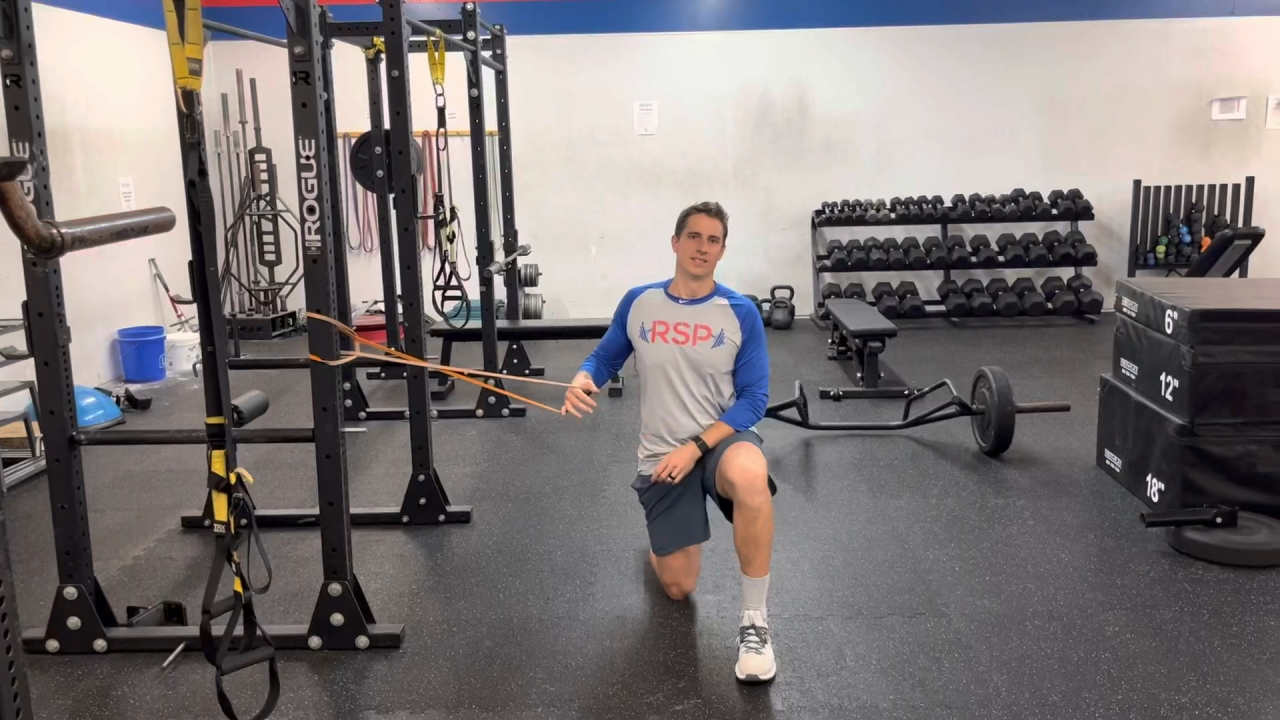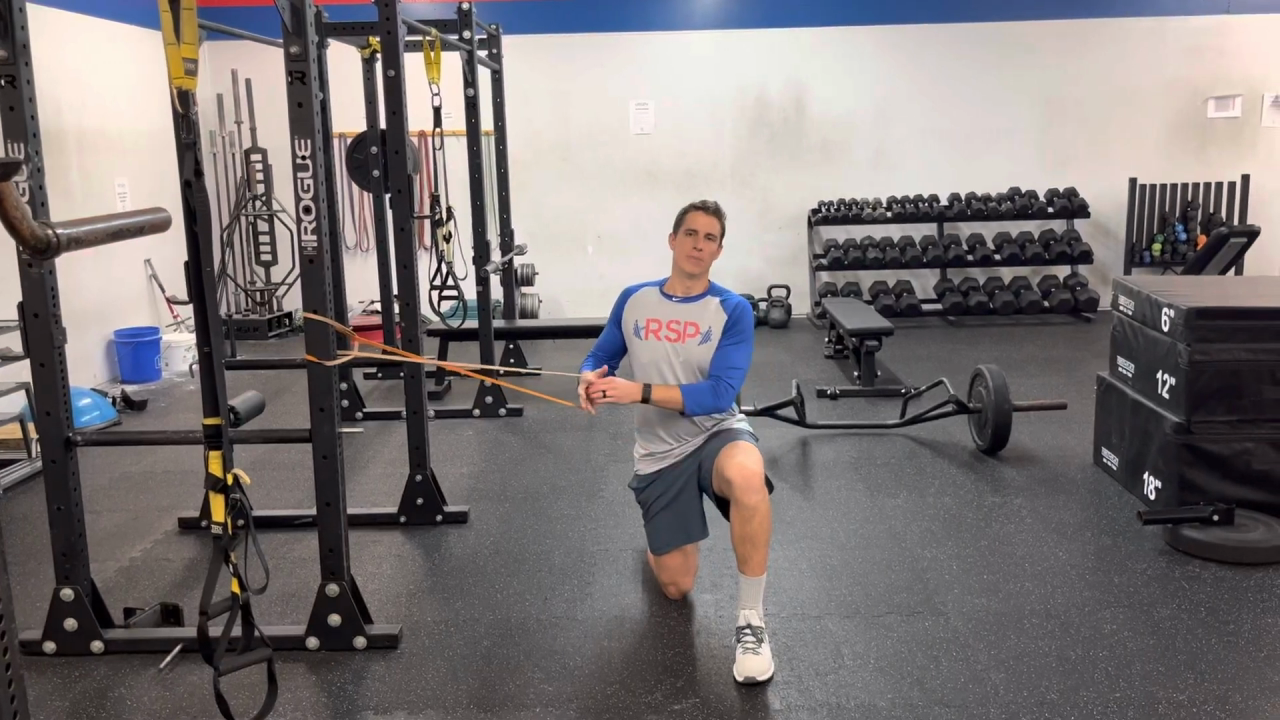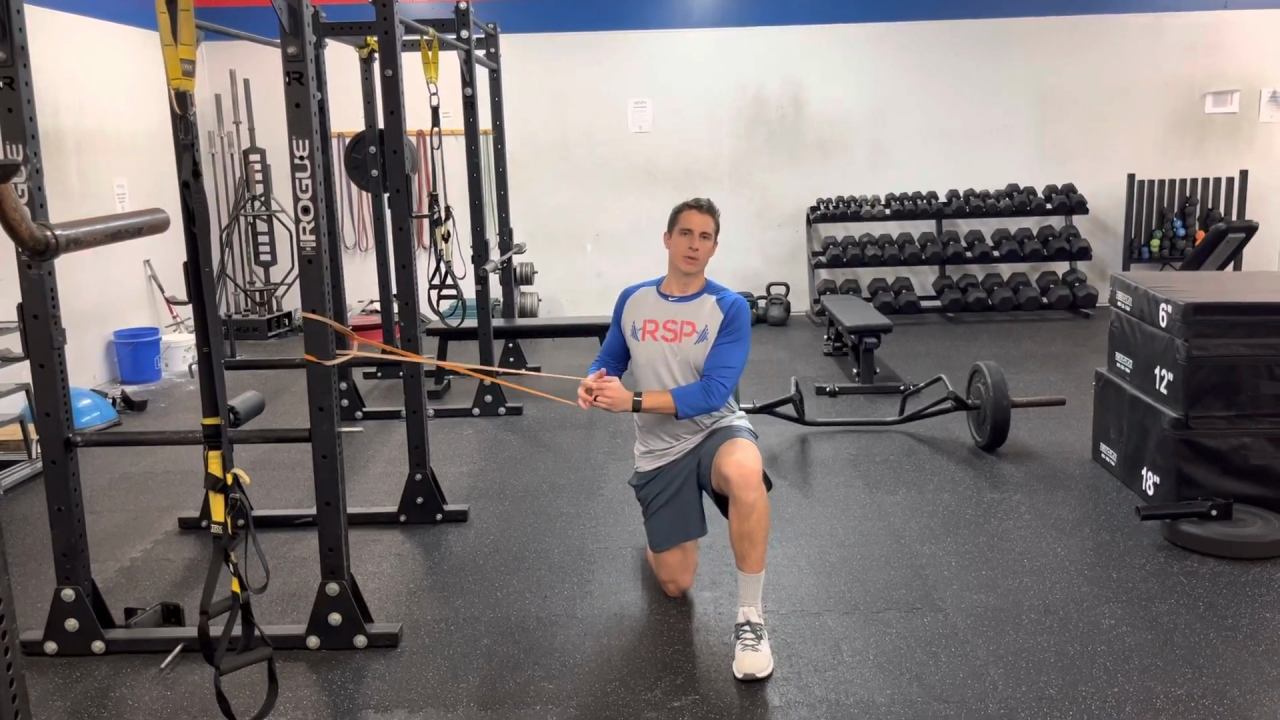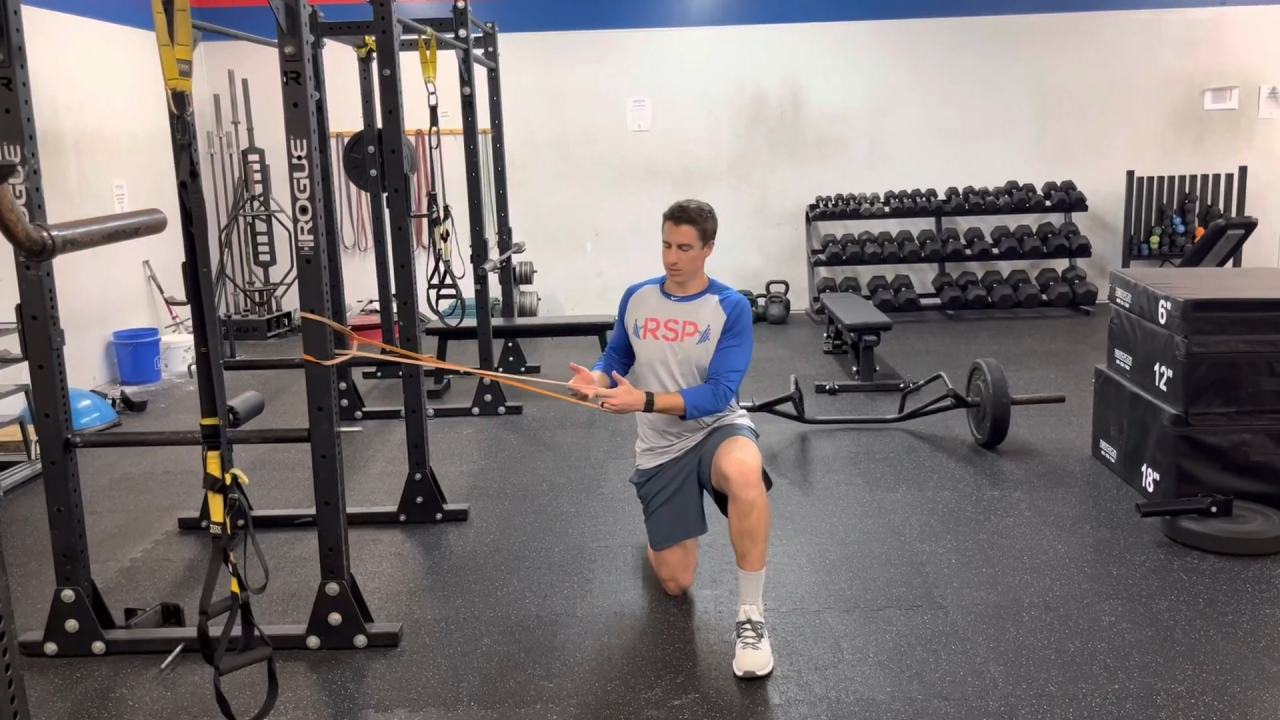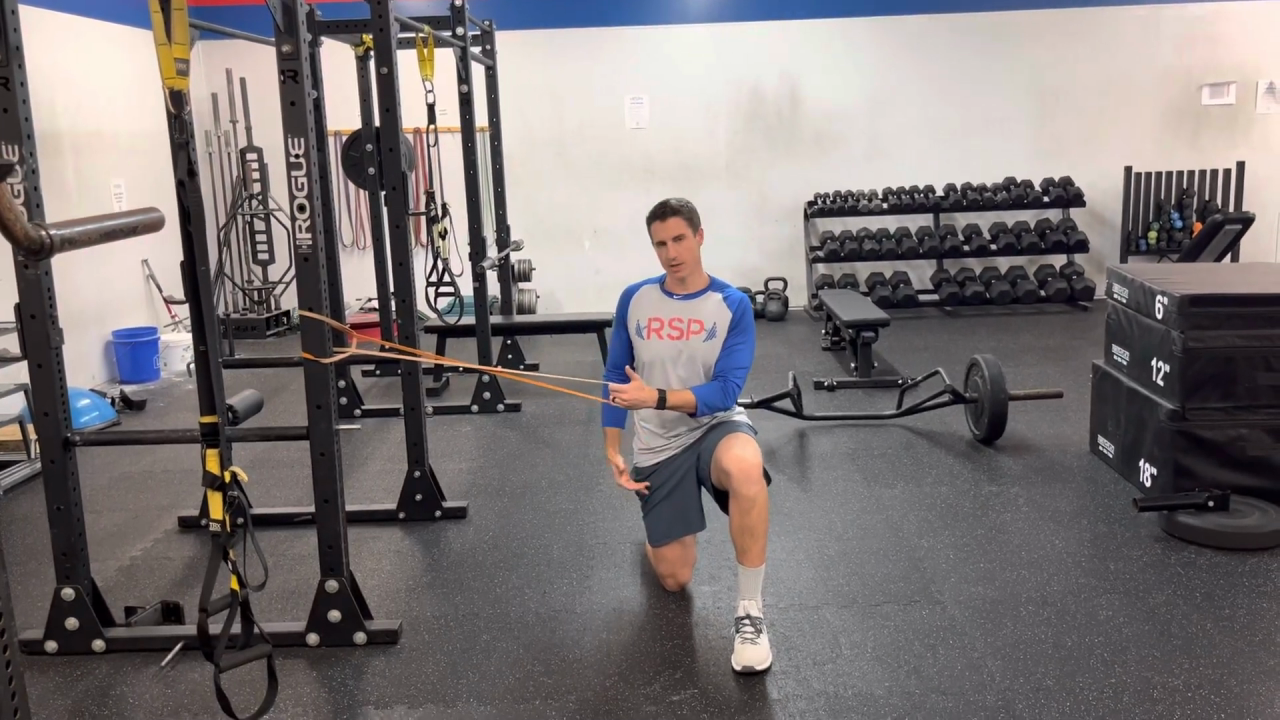
dt=1s
person 1, frame 1
left shoulder: (741, 313)
right shoulder: (638, 303)
left elbow: (753, 399)
right elbow: (605, 357)
left wrist: (696, 447)
right wrist: (582, 380)
left hip: (724, 438)
right hip: (662, 456)
left knee: (750, 478)
right knee: (678, 587)
left ankle: (754, 621)
right ankle: (665, 538)
person 1, frame 2
left shoulder: (734, 310)
right shoulder: (633, 300)
left elbow: (720, 394)
right elbow: (599, 358)
left wrist: (638, 392)
right wrist: (590, 378)
left hip: (717, 434)
right hip: (659, 455)
left knee: (748, 479)
right knee: (676, 587)
left ankle: (751, 621)
right ankle: (666, 534)
person 1, frame 3
left shoulder: (730, 308)
right shoulder: (632, 300)
left elbow: (712, 393)
right elbow: (609, 361)
left wrist: (633, 400)
right wrist: (593, 382)
left hip: (717, 430)
right hip: (659, 452)
left knee: (746, 475)
right knee: (676, 584)
left ankle: (749, 617)
right ankle: (666, 535)
person 1, frame 4
left shoulder: (732, 307)
right shoulder: (636, 298)
left elbow: (718, 394)
right elbow: (617, 358)
left wrist: (642, 400)
right wrist: (596, 378)
left hip: (717, 429)
right hip: (660, 449)
left knee: (746, 473)
right knee: (675, 582)
left ankle: (750, 615)
right ankle: (668, 534)
person 1, frame 5
left shoulder: (734, 305)
right shoulder: (634, 299)
left elbow: (727, 391)
right elbow: (615, 377)
left wrist: (656, 398)
right wrist: (612, 450)
left hip: (716, 426)
right hip: (658, 446)
left knee: (746, 469)
right knee: (674, 579)
left ankle: (749, 612)
right ankle: (664, 531)
